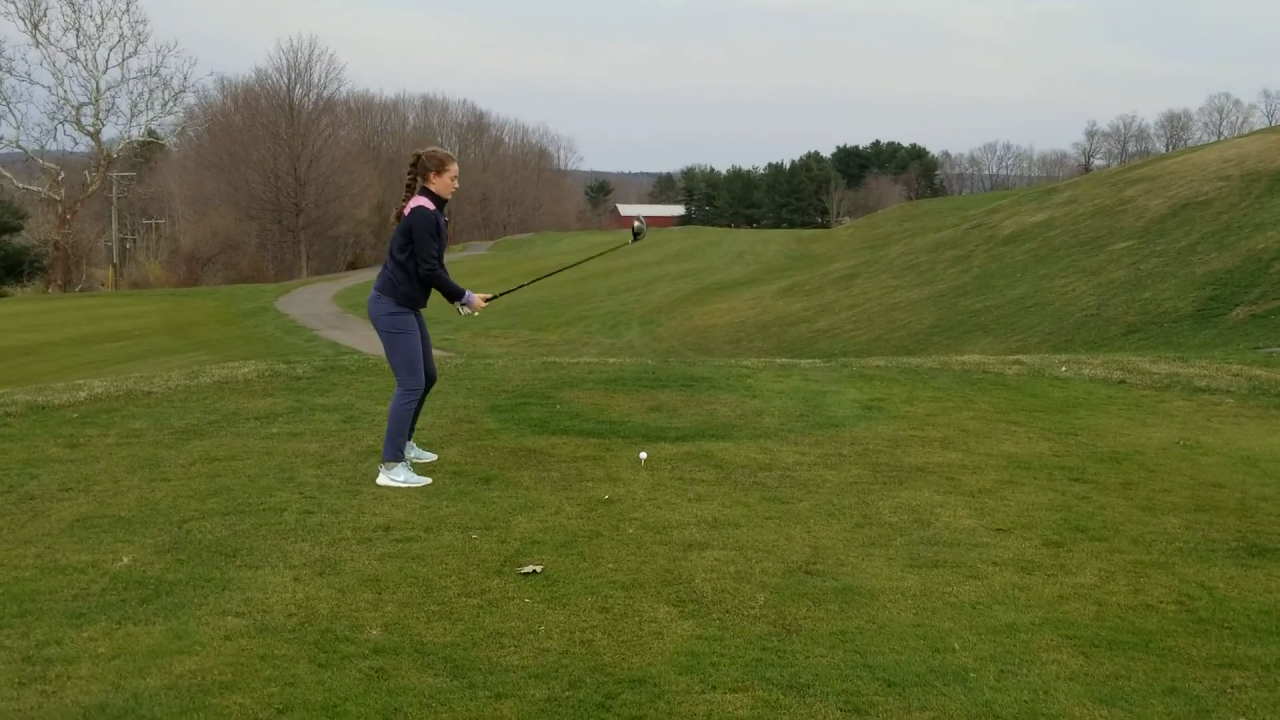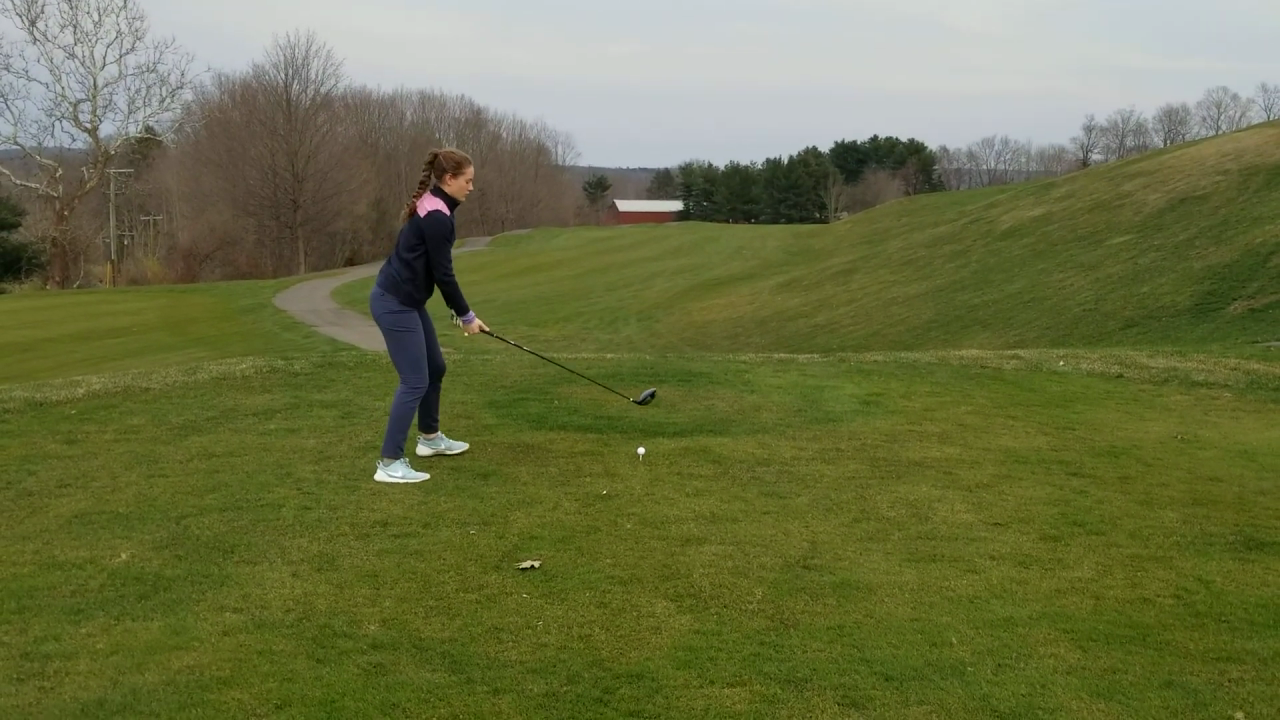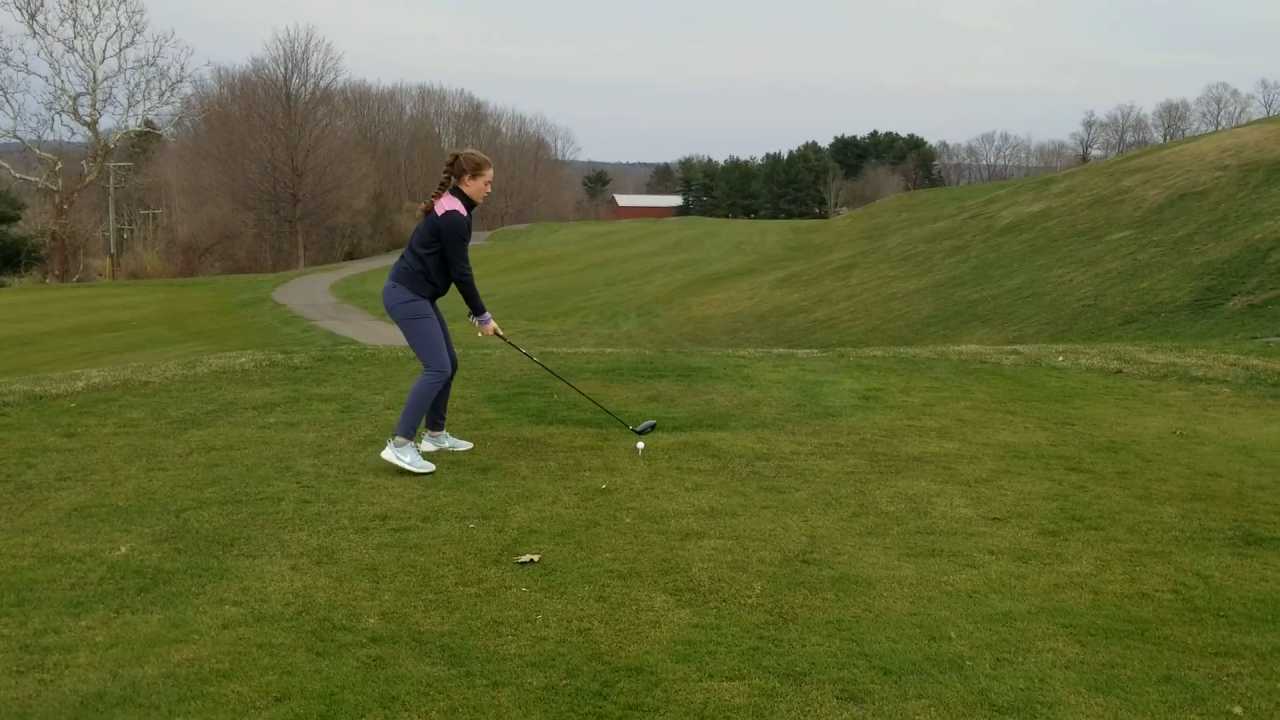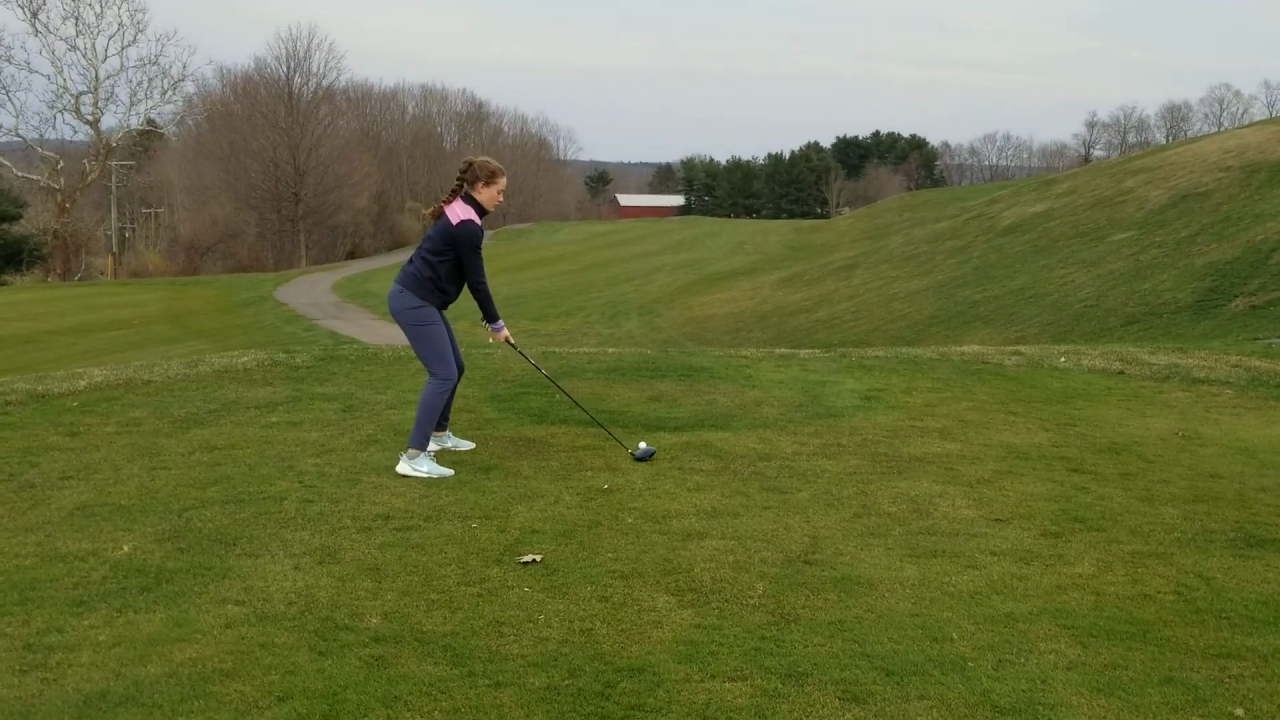
dt=0.3s
person 1, frame 1
left shoulder: (430, 211)
right shoulder: (422, 214)
left elbow: (432, 267)
right elbow: (429, 270)
left wrist: (460, 298)
right wrist: (465, 298)
left hip: (405, 304)
right hip: (392, 305)
left knee: (427, 376)
right knee: (411, 383)
left ankle: (404, 443)
right ankle: (391, 467)
person 1, frame 2
left shoulder: (434, 208)
right shoulder: (437, 217)
left elbow: (436, 270)
right elbow: (443, 273)
left wrist: (458, 311)
right wrist: (466, 315)
left hip: (407, 300)
right hip: (395, 303)
left knee: (436, 369)
right knee: (415, 381)
left ankle: (430, 437)
right ankle: (389, 463)
person 1, frame 3
left shoulder: (450, 207)
right shoulder: (453, 217)
left elbow: (455, 269)
right elbow: (461, 272)
left wrist: (477, 312)
right wrist: (483, 316)
left hip: (415, 293)
right hip: (406, 295)
left knee: (448, 363)
right knee: (437, 367)
left ankle: (435, 434)
right ankle: (400, 443)
person 1, frame 4
left shoulder: (457, 211)
right shoulder: (467, 226)
left elbow: (466, 275)
right elbow: (476, 280)
right wrist: (496, 324)
left hip: (419, 297)
right hip: (413, 301)
left knee: (454, 367)
right knee: (444, 374)
left ankle: (438, 434)
right ankle: (413, 456)
